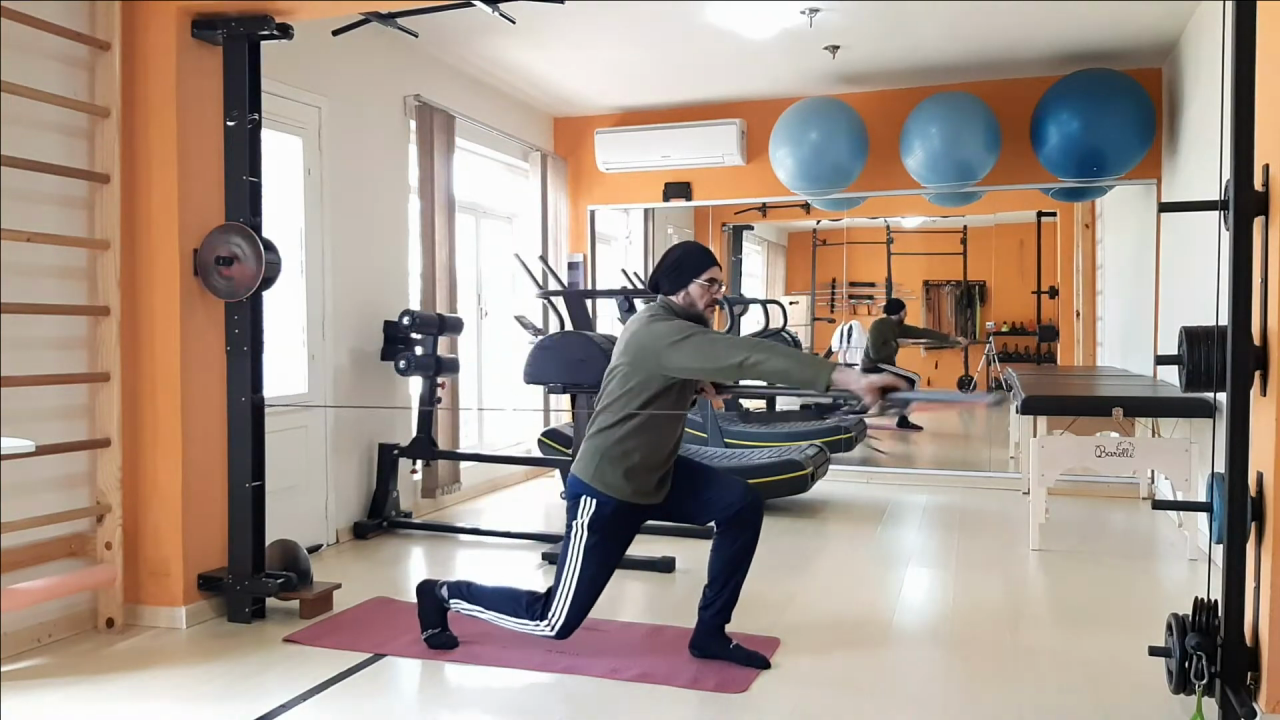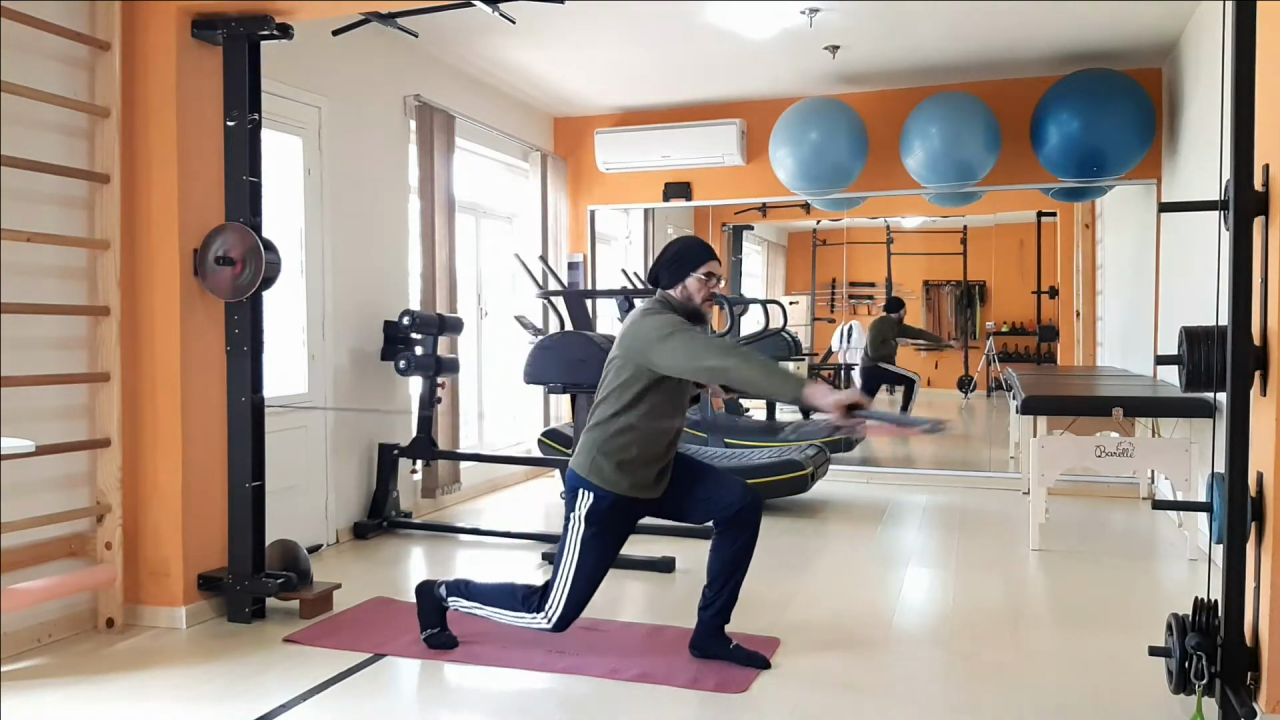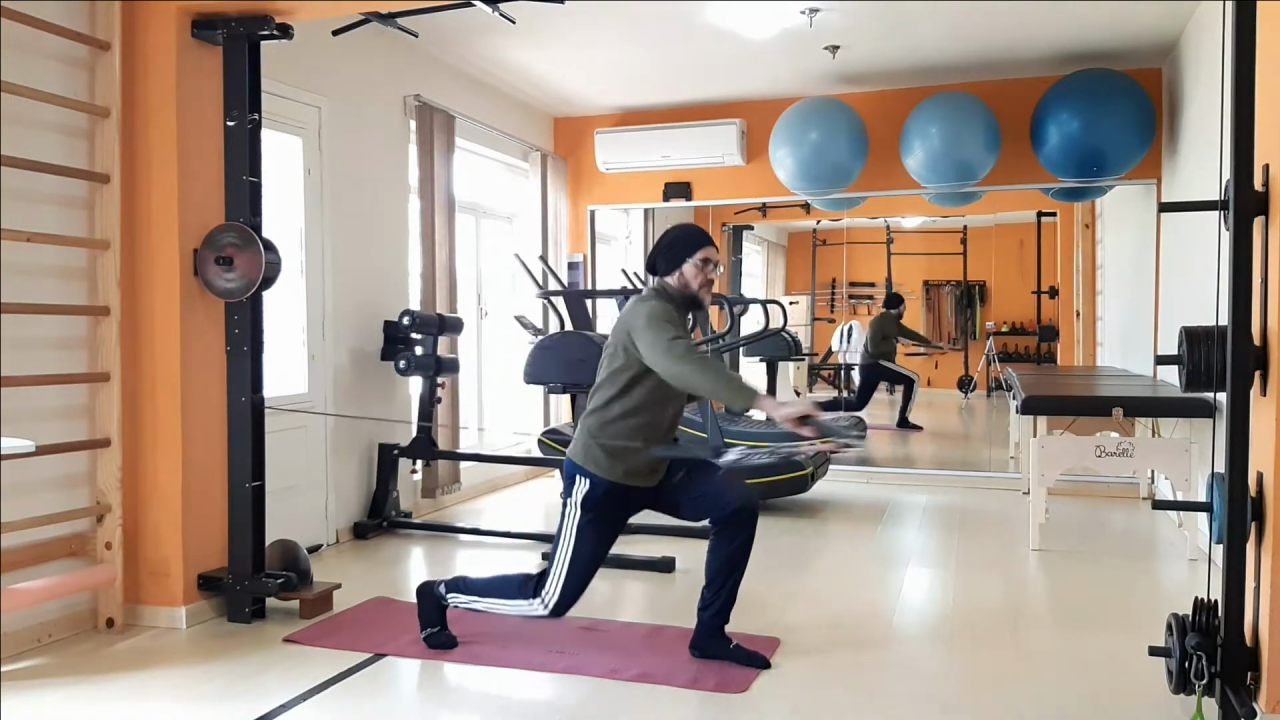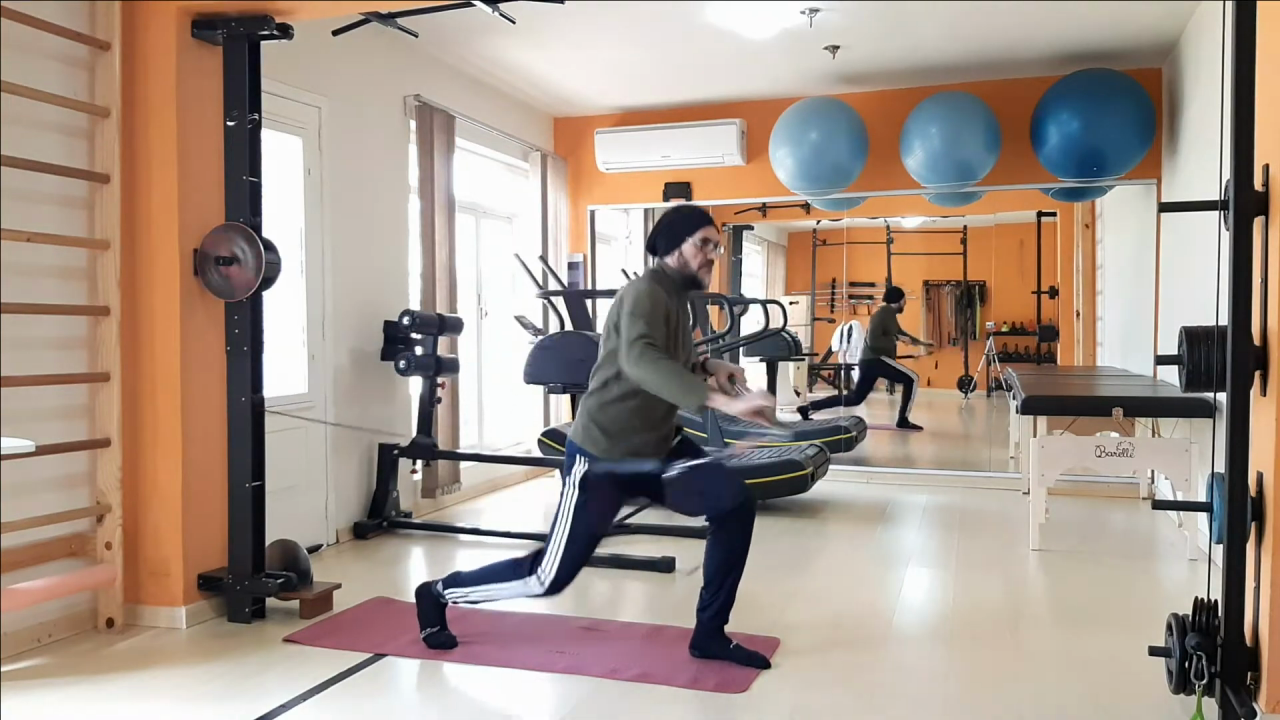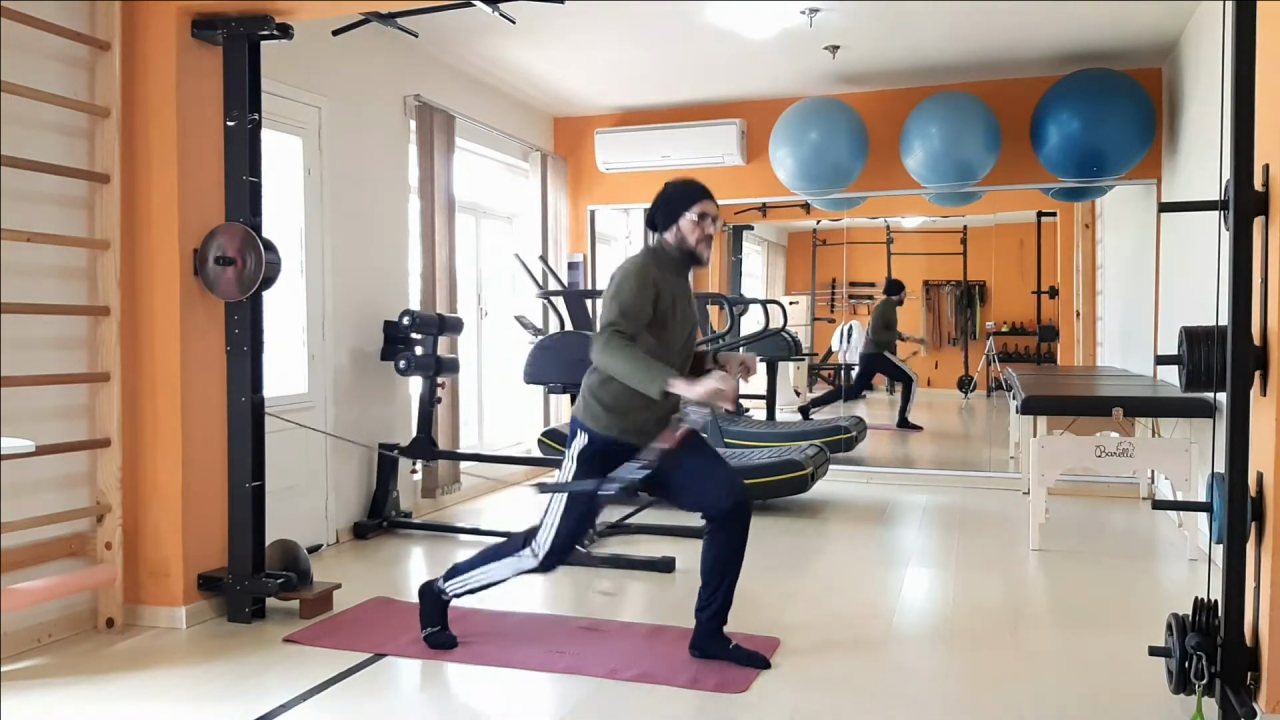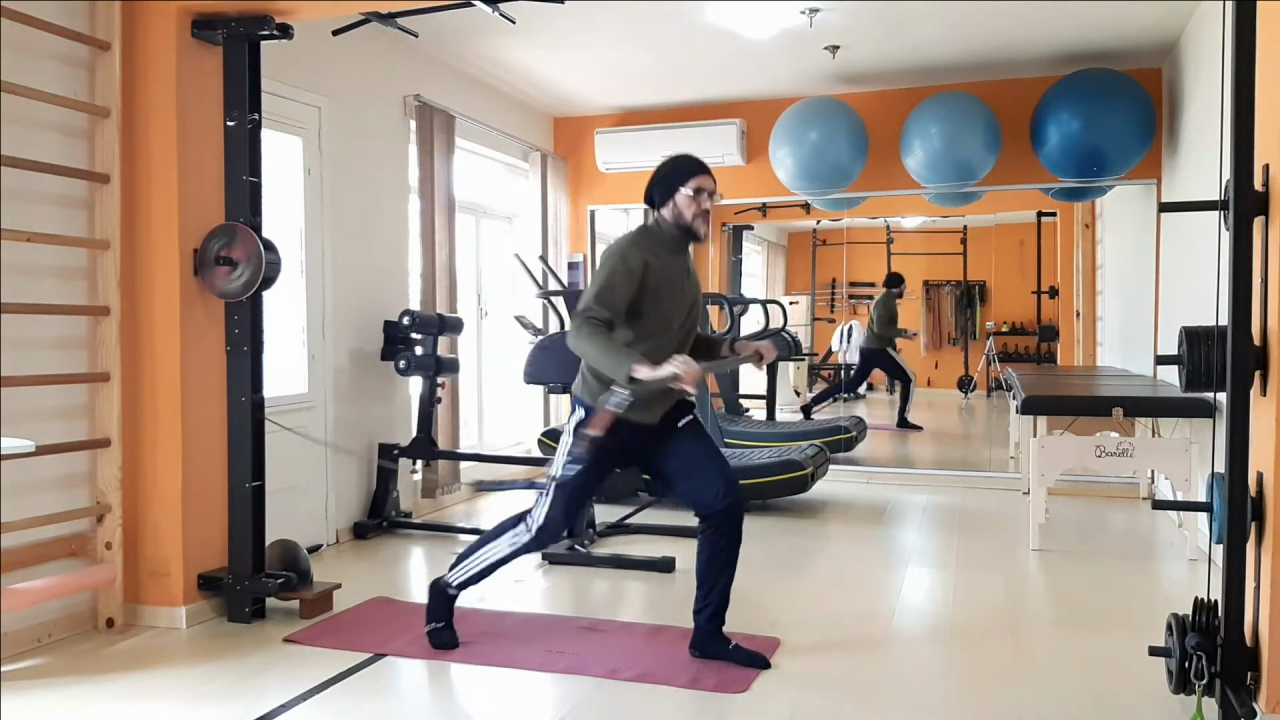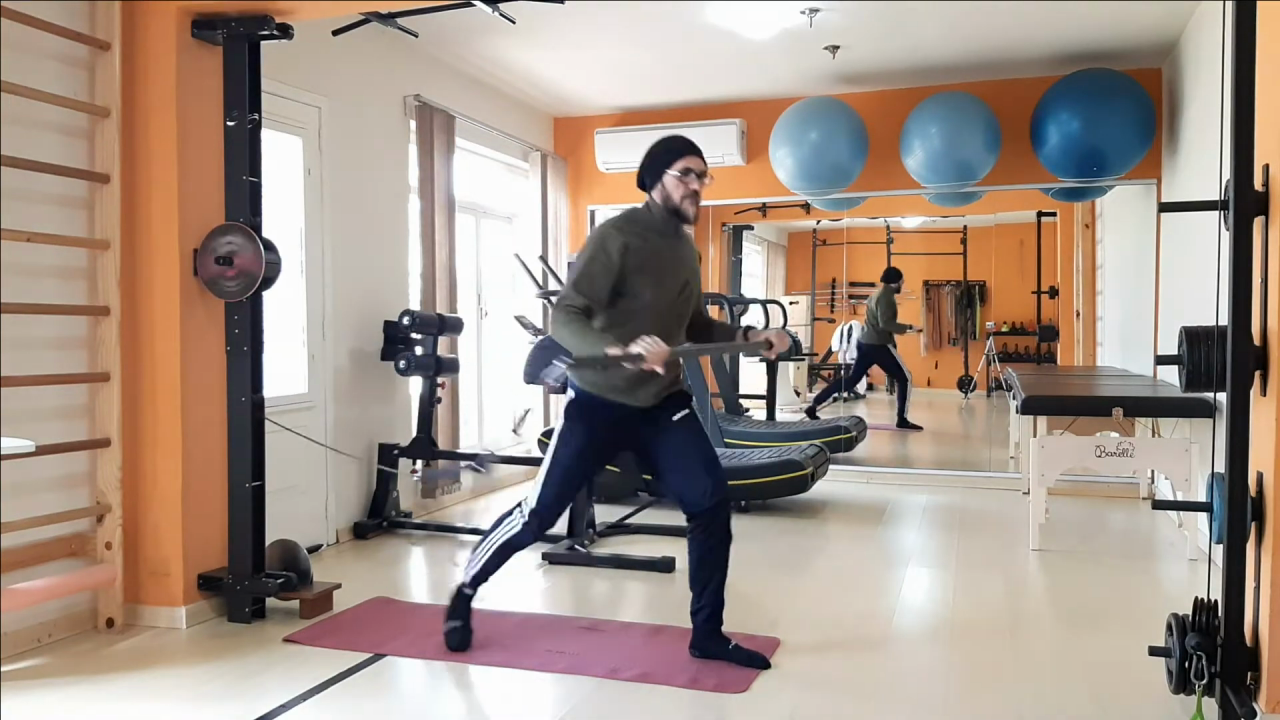
dt=0.1s
person 1, frame 1
left shoulder: (671, 327)
right shoulder: (661, 332)
right elbow: (743, 355)
left wrist: (702, 388)
right wrist: (848, 378)
left hip: (657, 475)
right hip: (606, 487)
left knee: (743, 506)
right knee: (559, 620)
left ankle: (709, 635)
right ankle: (443, 594)
person 1, frame 2
left shoulder: (672, 323)
right shoulder: (655, 326)
right elbow: (719, 359)
left wrist: (698, 388)
right wrist: (816, 393)
left hip: (656, 469)
right hip: (604, 481)
left knee: (741, 507)
right knee: (554, 613)
left ankle: (710, 634)
right ankle: (442, 594)
person 1, frame 3
left shoulder: (674, 312)
right shoulder: (650, 313)
right elbow: (678, 364)
left wrist: (725, 385)
right wrist: (770, 405)
left hip: (656, 462)
right hip: (601, 472)
left knee: (739, 506)
right knee: (555, 597)
left ankle: (711, 635)
right ankle: (440, 594)
person 1, frame 4
left shoulder: (678, 297)
right shoulder: (645, 295)
right elbow: (638, 360)
left wrist: (710, 372)
right wrist: (722, 399)
left hip: (659, 445)
right hip: (603, 452)
left knee: (735, 504)
right knee: (548, 577)
left ankle: (710, 636)
right ankle: (438, 593)
person 1, frame 5
left shoulder: (681, 279)
right shoulder: (640, 274)
right elbow: (609, 347)
left wrist: (717, 362)
right wrist: (685, 386)
left hip: (661, 429)
right hip: (603, 434)
left knee: (732, 503)
right knee: (547, 549)
left ankle: (709, 636)
right ankle: (438, 593)
person 1, frame 6
left shoulder: (682, 258)
right shoulder: (631, 252)
right elbow: (585, 329)
left wrist: (734, 348)
right wrist: (647, 369)
left hip: (665, 412)
left knee: (725, 503)
right knee: (544, 524)
left ankle: (709, 635)
right ankle: (447, 588)
person 1, frame 7
left shoulder: (685, 247)
right shoulder: (618, 235)
left elbow: (692, 327)
right elbow: (563, 319)
left wrist: (749, 336)
right wrist: (624, 348)
left hip: (662, 401)
right hip: (598, 401)
left knee: (711, 504)
right knee: (541, 510)
left ankle: (707, 636)
right ankle: (464, 595)
